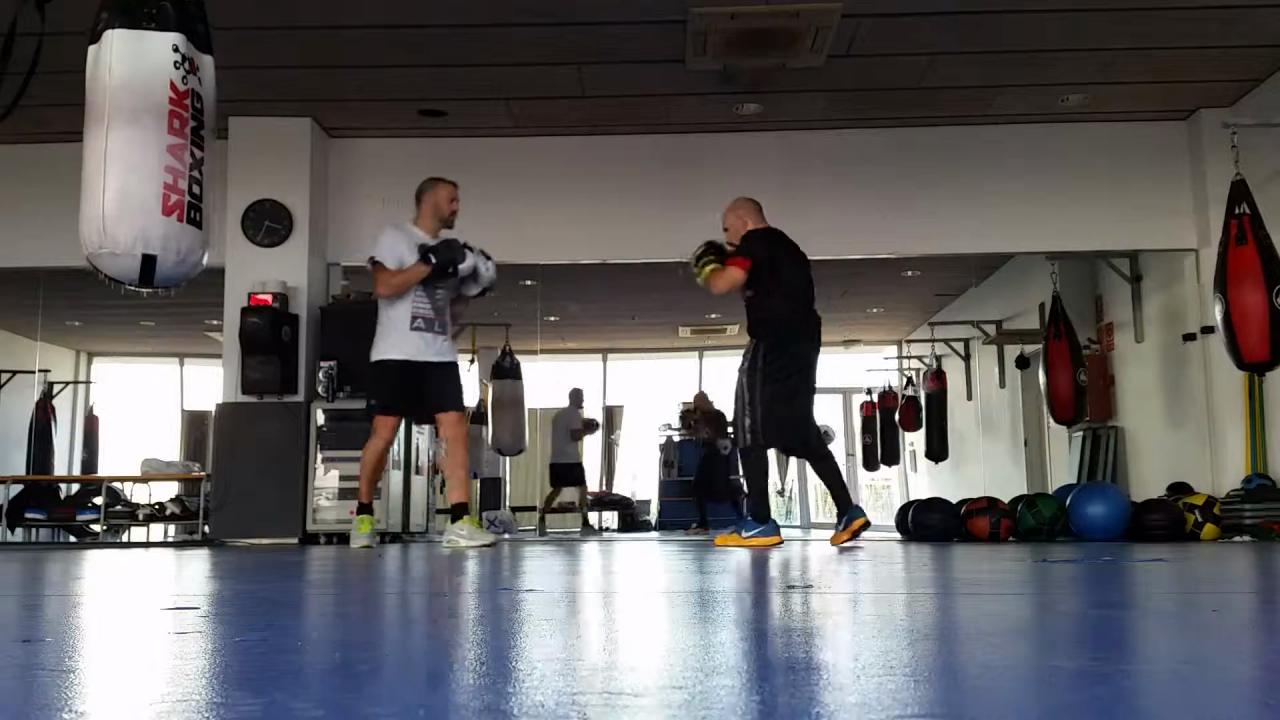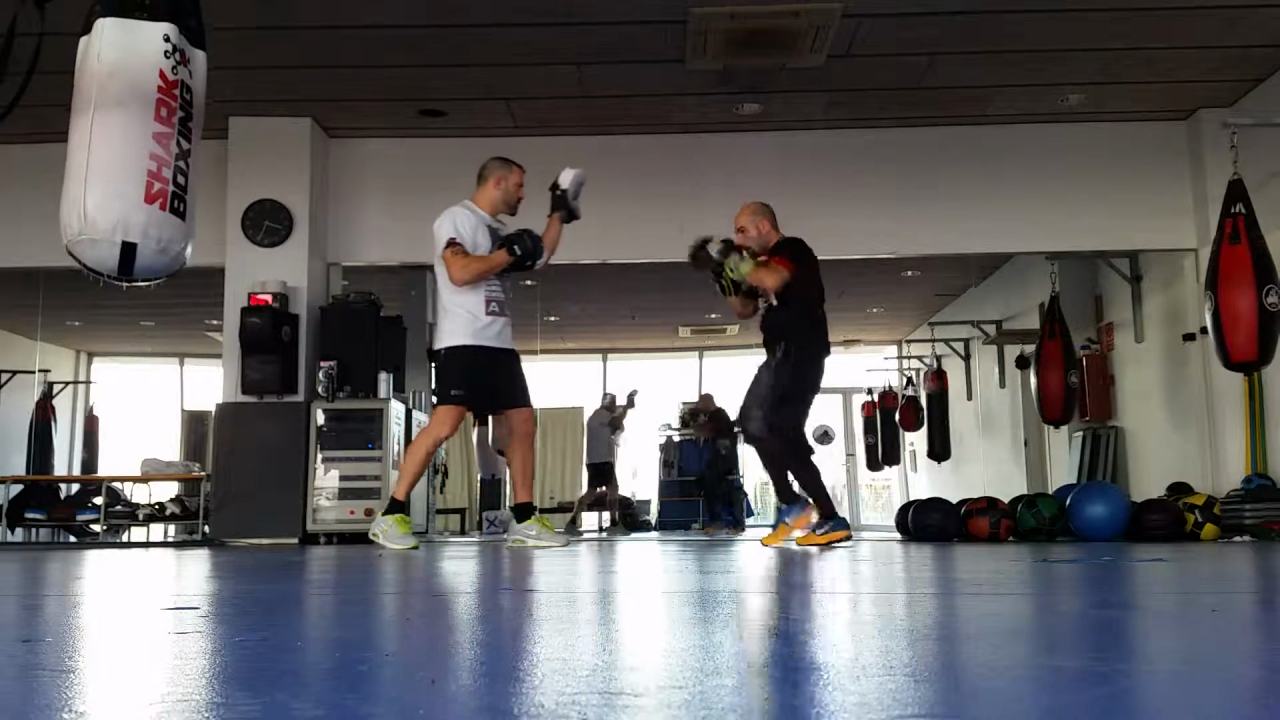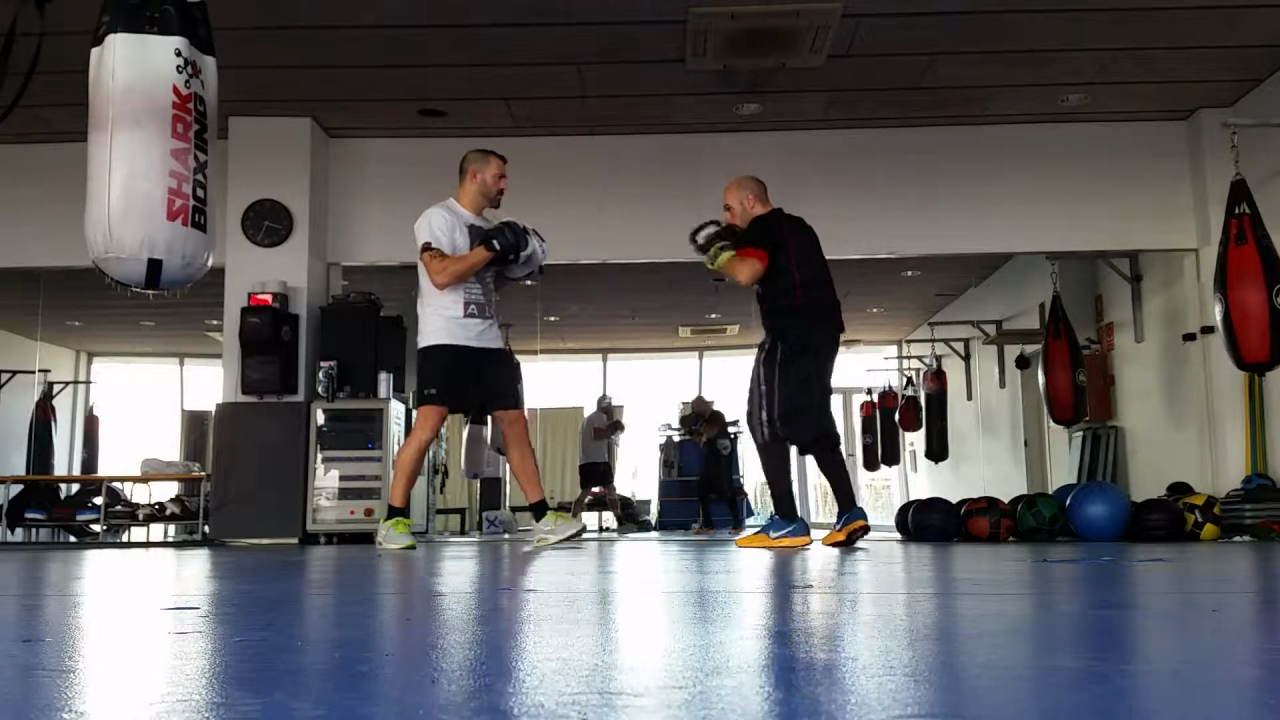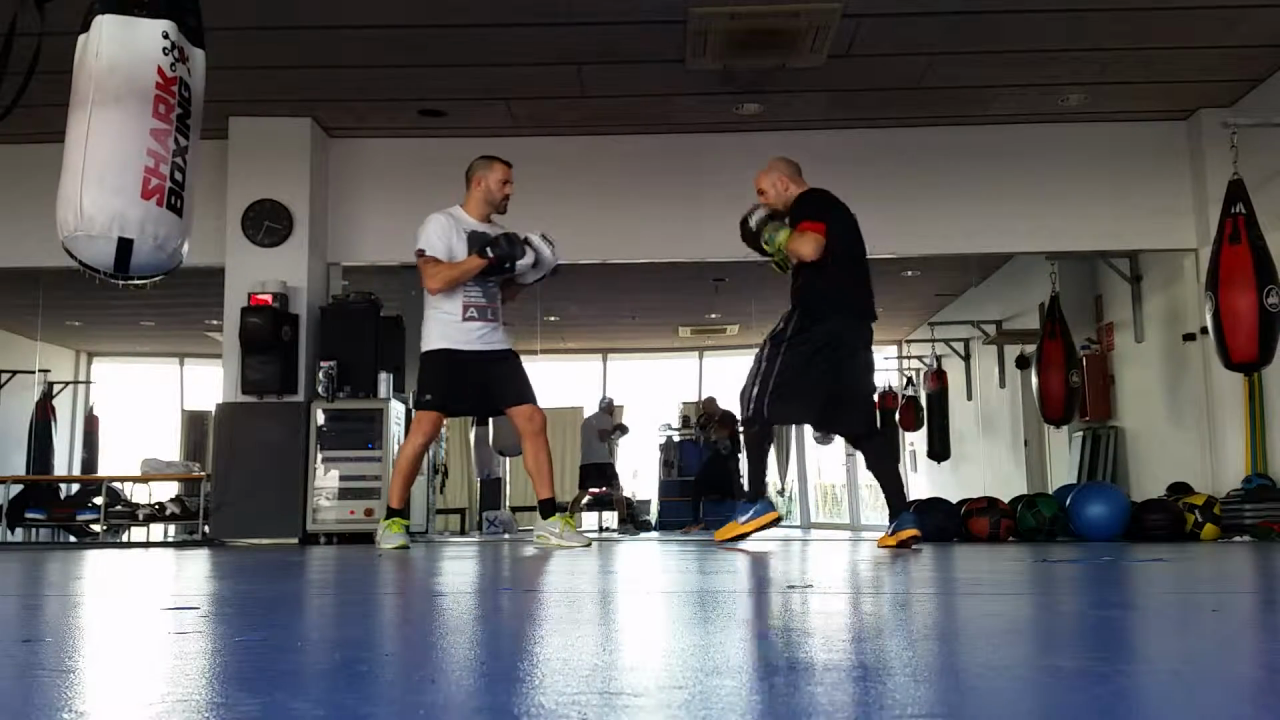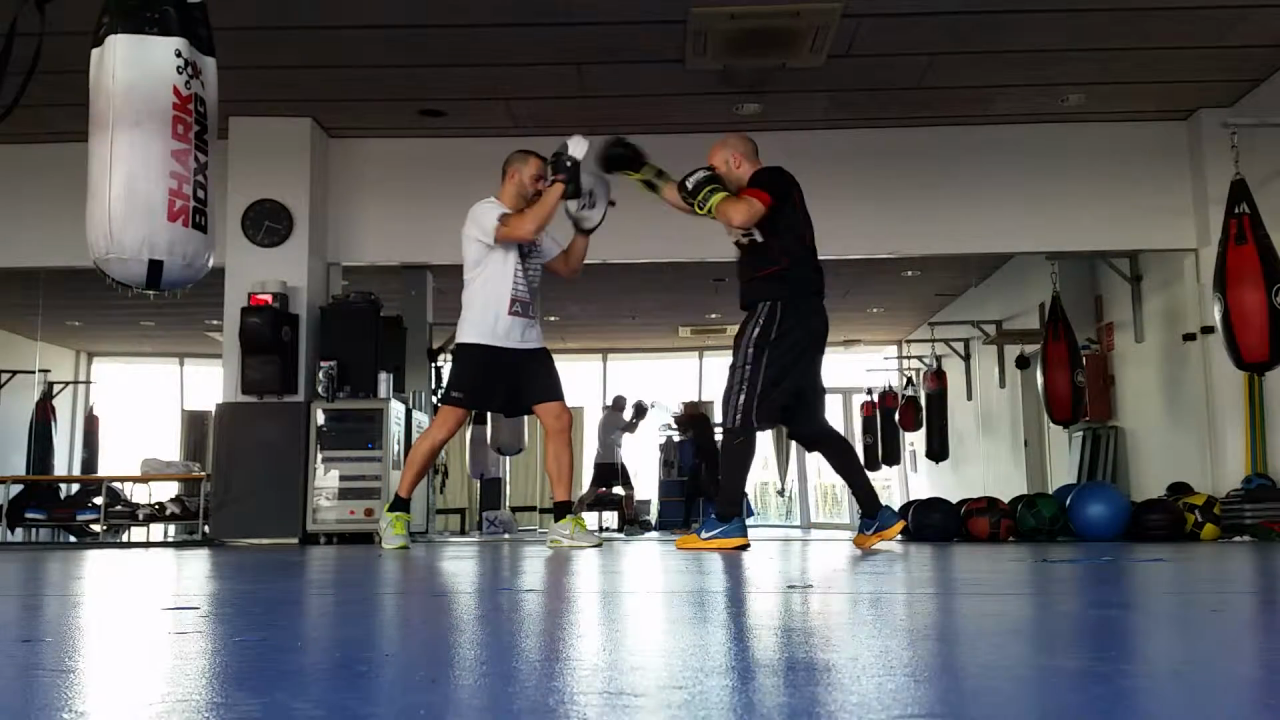
dt=1s
person 1, frame 1
left shoulder: (446, 250)
right shoulder: (394, 239)
right elbow: (383, 287)
right wrist: (431, 262)
left hip: (440, 358)
right hip: (396, 356)
left knee: (456, 431)
right knee: (383, 433)
left ankle: (460, 522)
right ankle: (364, 514)
person 1, frame 2
left shoulder: (498, 229)
right shoulder: (457, 218)
left elbow: (538, 258)
right elbow: (460, 272)
left wrist: (559, 214)
right wrist: (511, 251)
left hip: (499, 344)
right hip: (463, 343)
left knee: (522, 425)
right knee: (444, 424)
left ankle: (524, 520)
right ankle: (392, 515)
person 1, frame 3
left shoulder: (486, 227)
right shoulder: (438, 218)
right elbow: (441, 276)
left wrist: (514, 262)
right wrist: (490, 248)
left hip: (488, 343)
right hip: (445, 342)
left knee: (515, 425)
right knee: (428, 426)
left ankle: (543, 518)
right ankle: (393, 520)
person 1, frame 4
left shoulder: (498, 235)
right shoulder: (441, 224)
right elbow: (434, 282)
left wrist: (518, 271)
right wrist: (485, 255)
left hip: (494, 348)
right hip: (446, 347)
left knee: (532, 421)
right knee: (424, 430)
left ankle: (550, 520)
right ankle: (393, 519)
person 1, frame 5
left shoulder: (533, 226)
right shoulder: (484, 213)
left elbow: (569, 267)
right elbow: (527, 228)
left wrist: (584, 228)
right wrist: (564, 181)
left hip: (527, 345)
right hip: (482, 342)
left knee: (559, 420)
right knee: (447, 424)
left ankle: (564, 522)
right ankle: (396, 511)
person 2, frame 1
left shoulder: (756, 242)
right shoulder: (788, 249)
left elbow: (721, 285)
left wrist: (705, 262)
right wrist: (738, 270)
left hip: (773, 346)
right hip: (803, 346)
left knee: (750, 430)
right knee: (802, 433)
left ankle: (761, 523)
right ankle: (848, 511)
person 2, frame 2
left shoulder: (792, 250)
right shoulder: (765, 263)
left elbow: (771, 281)
right elbow: (744, 310)
left wrist: (736, 260)
right wrist: (727, 276)
left hip: (798, 352)
right hip: (788, 356)
left knee: (756, 420)
right knee: (786, 437)
left ankle: (792, 503)
right ankle: (830, 520)
person 2, frame 3
left shoulder: (764, 227)
right shoulder: (795, 227)
left elbow: (745, 274)
left wrist: (715, 248)
right wrist: (731, 248)
left hip: (791, 336)
right hip: (820, 334)
left knee: (767, 422)
right knee: (815, 427)
left ankle: (788, 522)
right ankle: (849, 512)
person 2, frame 4
left shoulder: (810, 203)
right shoulder: (831, 208)
left elbow: (809, 250)
left wrist: (771, 233)
right wrist: (774, 247)
left hip: (815, 320)
right hip: (853, 324)
left knee: (758, 403)
right knee: (861, 424)
left ankle: (756, 502)
right ankle: (902, 517)
person 2, frame 5
left shoulder: (775, 180)
right shoulder: (755, 193)
left elbow: (738, 217)
right elbow: (716, 214)
left wrist: (706, 188)
right wrist: (644, 171)
left hip: (781, 311)
right hip: (796, 314)
left knee: (743, 414)
right knee: (806, 421)
left ankle: (727, 522)
right ankle: (875, 514)
